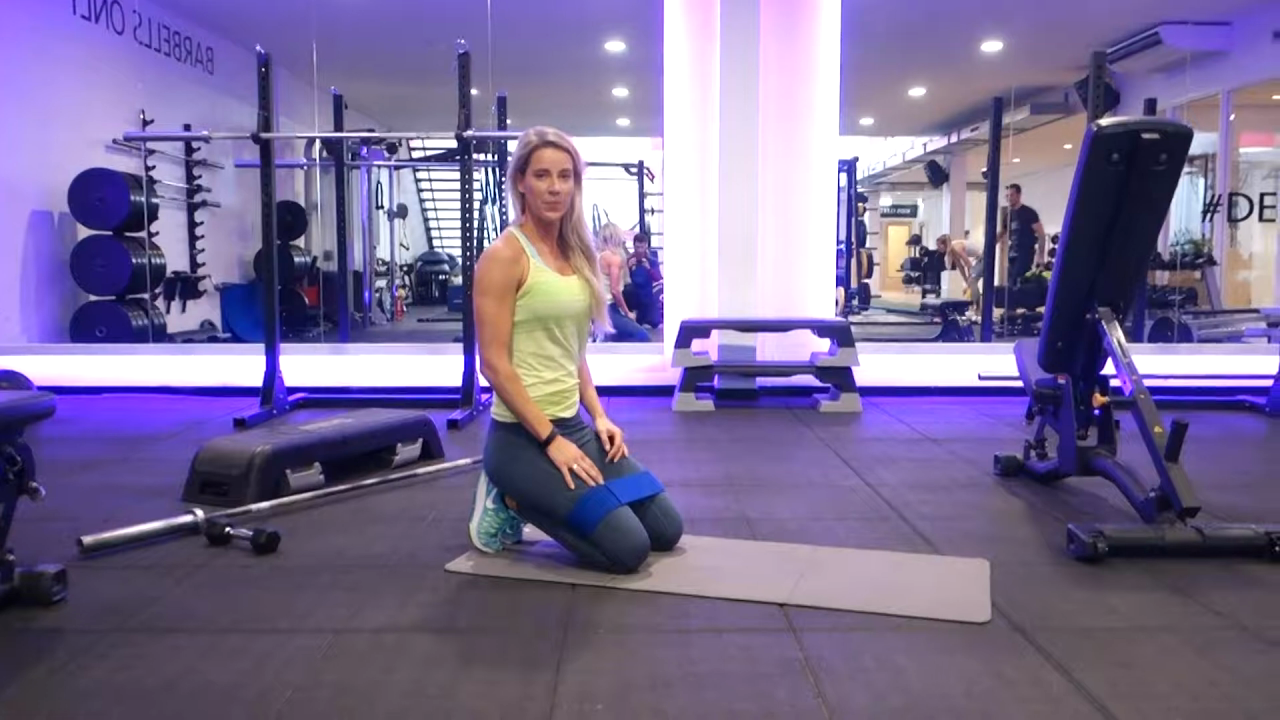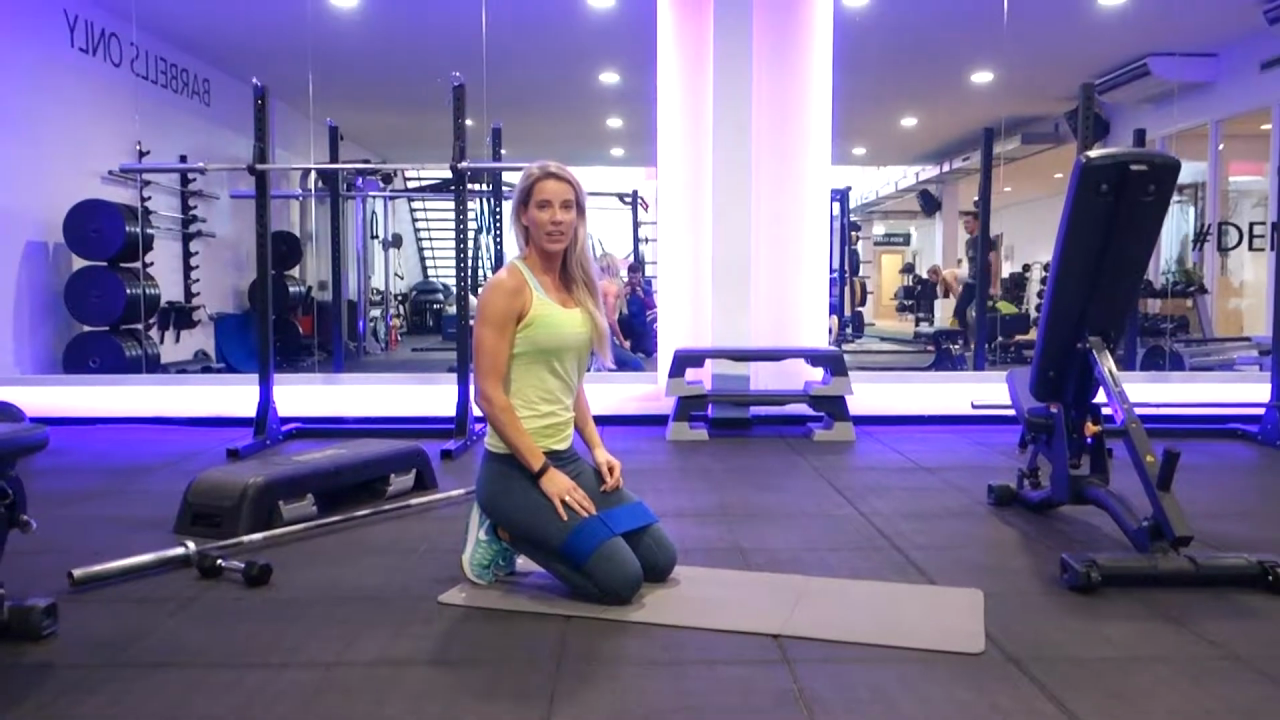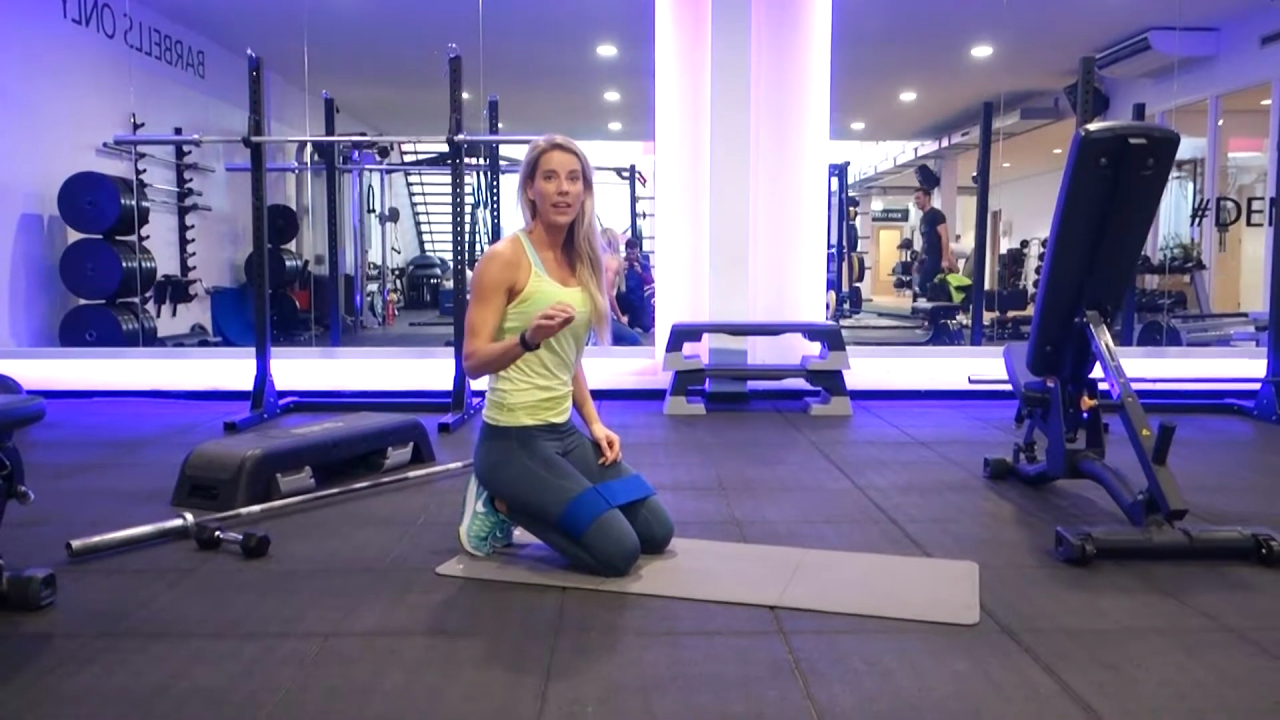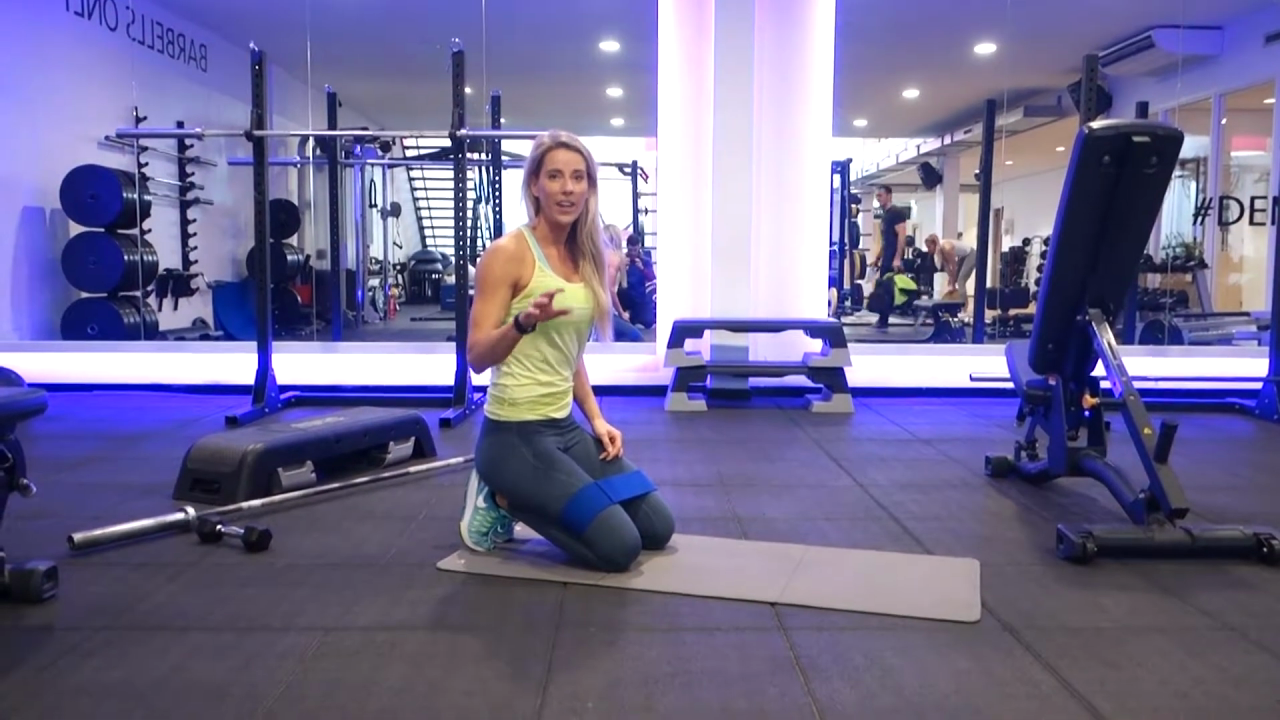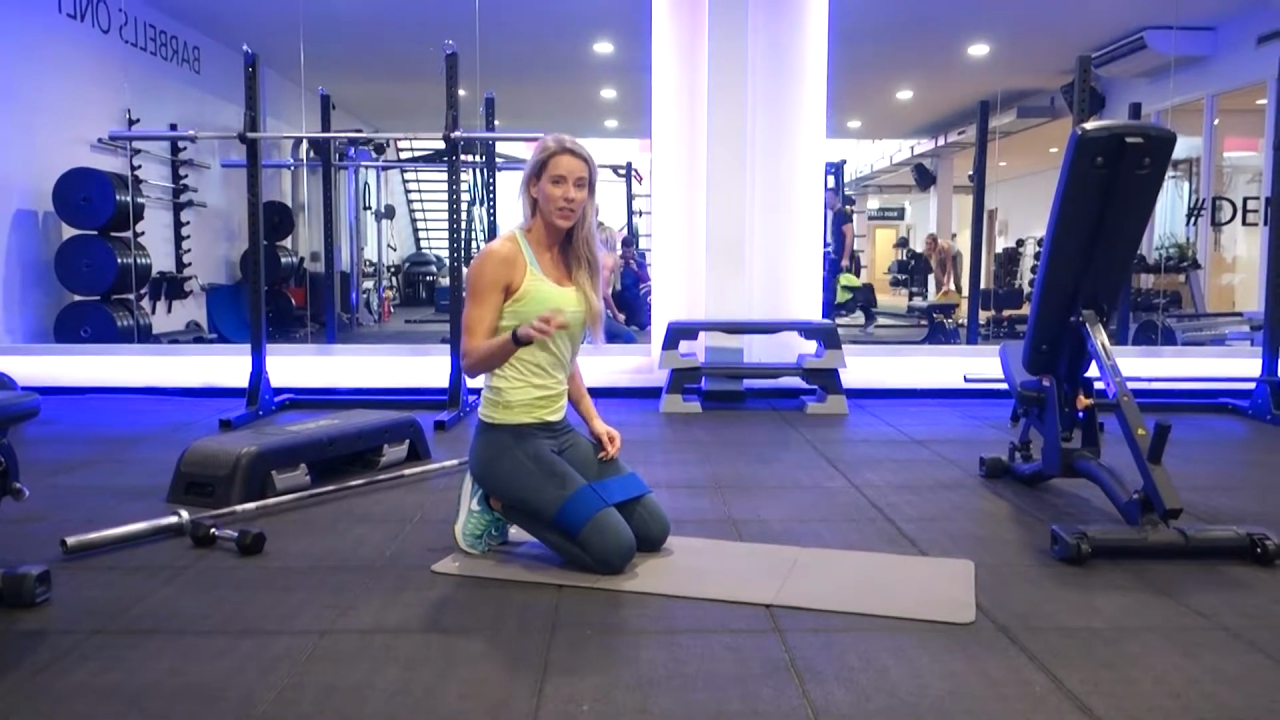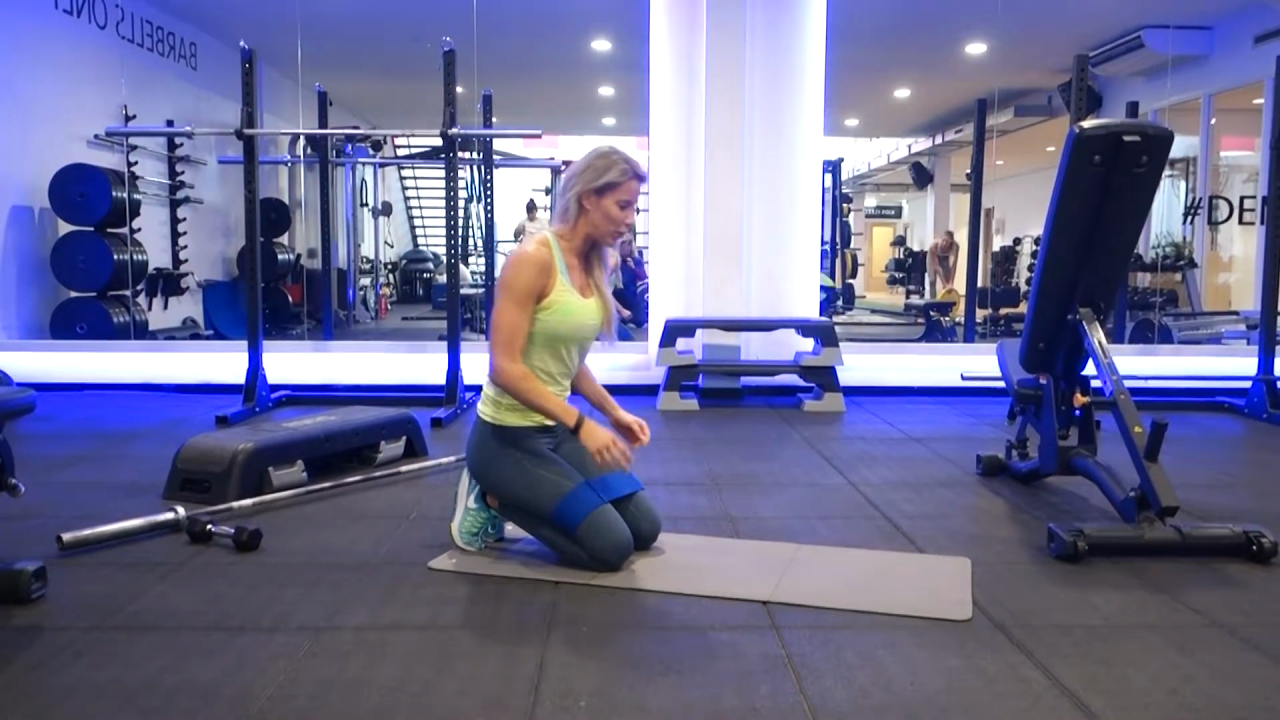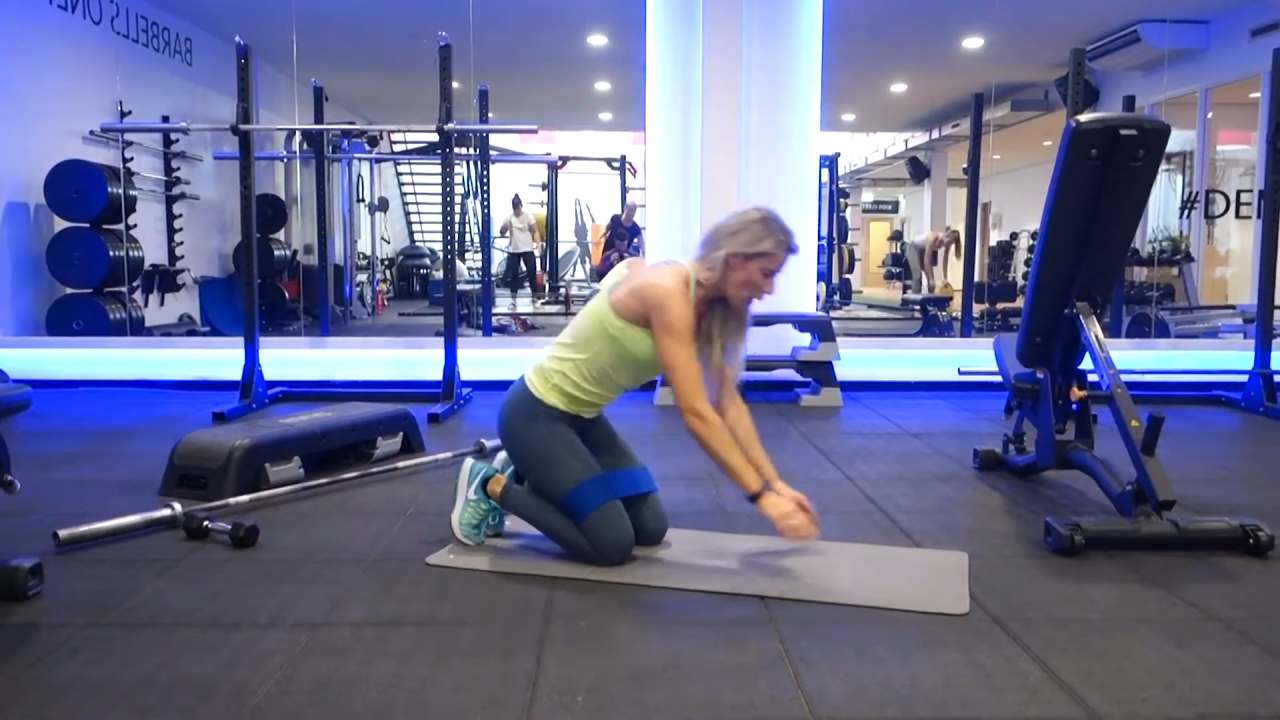
dt=0.5s
person 1, frame 1
left shoulder: (576, 252)
right shoulder: (504, 256)
right elbow: (494, 364)
left wrist: (598, 416)
right wrist: (551, 441)
left hip: (572, 425)
right hip: (522, 436)
left knee: (666, 530)
right knee: (627, 548)
left ankle: (531, 499)
right ankle: (510, 505)
person 1, frame 2
left shoulder: (577, 285)
right shoulder: (507, 286)
right elbow: (489, 395)
left wrist: (596, 447)
right wrist: (542, 472)
left hip: (565, 456)
right hip: (515, 467)
left knee: (659, 560)
right knee: (620, 579)
left ankle: (522, 530)
right ankle: (503, 536)
person 1, frame 3
left shoulder: (581, 260)
right shoulder: (504, 259)
right elbow: (474, 360)
left wrist: (594, 422)
right wrist: (529, 338)
left hip: (564, 432)
right hip: (511, 440)
left knee: (656, 533)
right knee: (618, 551)
left ankle: (525, 503)
right ankle: (500, 507)
person 1, frame 4
left shoulder: (584, 257)
right shoulder: (508, 253)
right elbow: (477, 358)
left wrist: (596, 418)
right wrist: (525, 320)
left hip: (566, 427)
right hip: (513, 434)
left knee: (658, 528)
right knee: (618, 547)
left ankle: (522, 498)
right ankle: (501, 502)
person 1, frame 5
left shoulder: (578, 261)
right shoulder: (500, 256)
right elbow: (472, 361)
left wrist: (593, 420)
right wrist: (519, 334)
left hip: (560, 431)
right hip: (507, 438)
left knee: (652, 532)
right knee: (613, 550)
left ankle: (520, 499)
right ankle: (495, 505)
person 1, frame 6
left shoulder: (594, 264)
right shoulder: (533, 260)
right elbow: (505, 369)
left wrist: (615, 412)
right wrist: (580, 426)
left hip: (550, 428)
right hip: (506, 439)
left knee: (645, 529)
right knee: (610, 546)
left ankle: (512, 496)
right ankle: (491, 501)
person 1, frame 7
left shoulder: (711, 306)
right shoulder: (668, 292)
left elbow: (728, 403)
right elbow: (695, 411)
left wrist: (774, 483)
right wrist: (759, 496)
left hip: (582, 415)
right hip: (536, 414)
left knee: (650, 528)
right knee: (612, 544)
left ankle: (522, 472)
right ankle: (493, 487)
